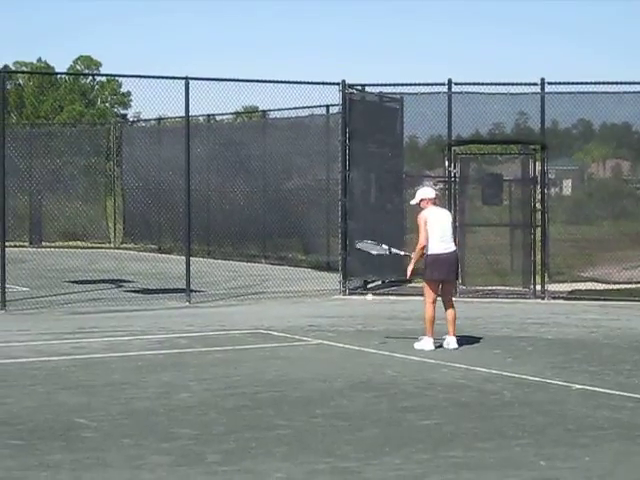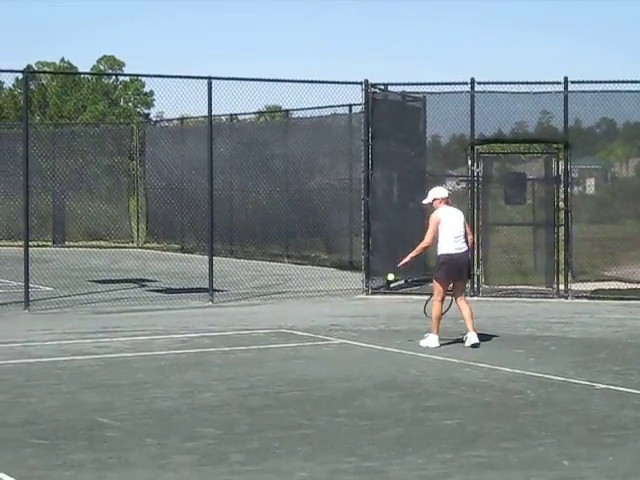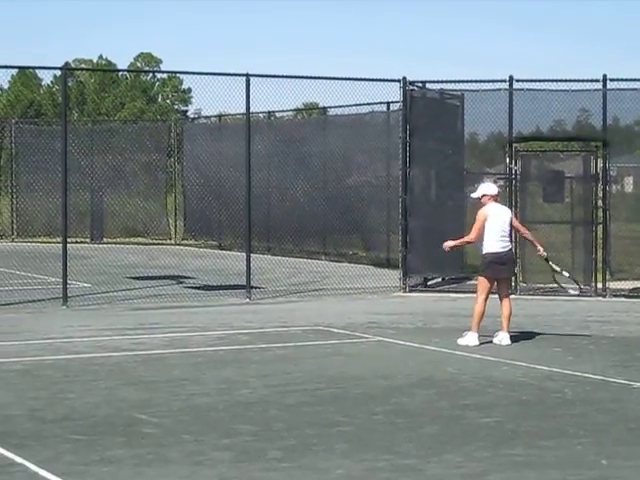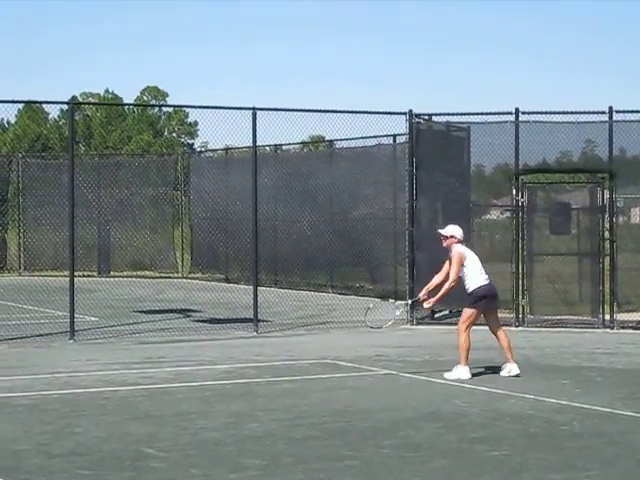
dt=1s
person 1, frame 1
left shoulder: (423, 215)
right shoulder: (446, 213)
left elbow: (422, 243)
left wrist: (412, 263)
right wrist: (424, 253)
left hip: (435, 259)
right hip: (451, 256)
left knee: (430, 301)
right knee: (448, 300)
left ankle: (428, 339)
right ankle: (451, 338)
person 1, frame 2
left shoulder: (436, 215)
right shoulder: (459, 213)
left elbow: (427, 242)
right elbow: (469, 237)
left wrist: (409, 257)
left hip: (448, 258)
right hip: (464, 256)
left knee: (438, 299)
right knee: (461, 298)
left ankle: (433, 337)
right ankle: (471, 334)
person 1, frame 3
left shoulder: (484, 211)
right shoulder: (506, 211)
left elbow: (472, 238)
right elbow: (523, 230)
left wrist: (453, 243)
right wrist: (537, 245)
left hip: (491, 257)
right hip: (507, 254)
left knee: (481, 297)
right knee: (505, 296)
left ankle: (473, 335)
right ankle: (504, 334)
person 1, frame 4
left shoulder: (458, 253)
right shoulder: (454, 253)
left elbow: (452, 281)
right elbow: (442, 275)
left wrist: (435, 300)
right wrist: (425, 290)
left hip: (480, 292)
right hip: (487, 290)
left knee: (463, 328)
right knee: (496, 328)
left ankle: (463, 368)
right ankle: (511, 364)
